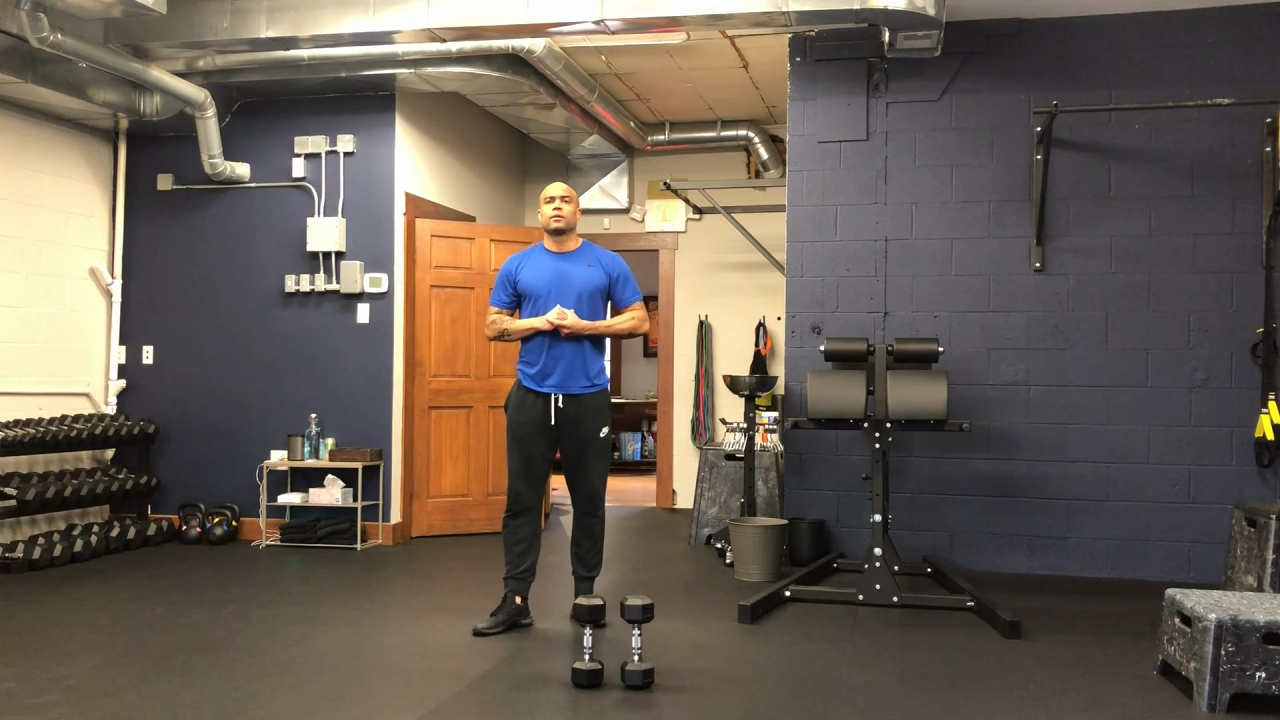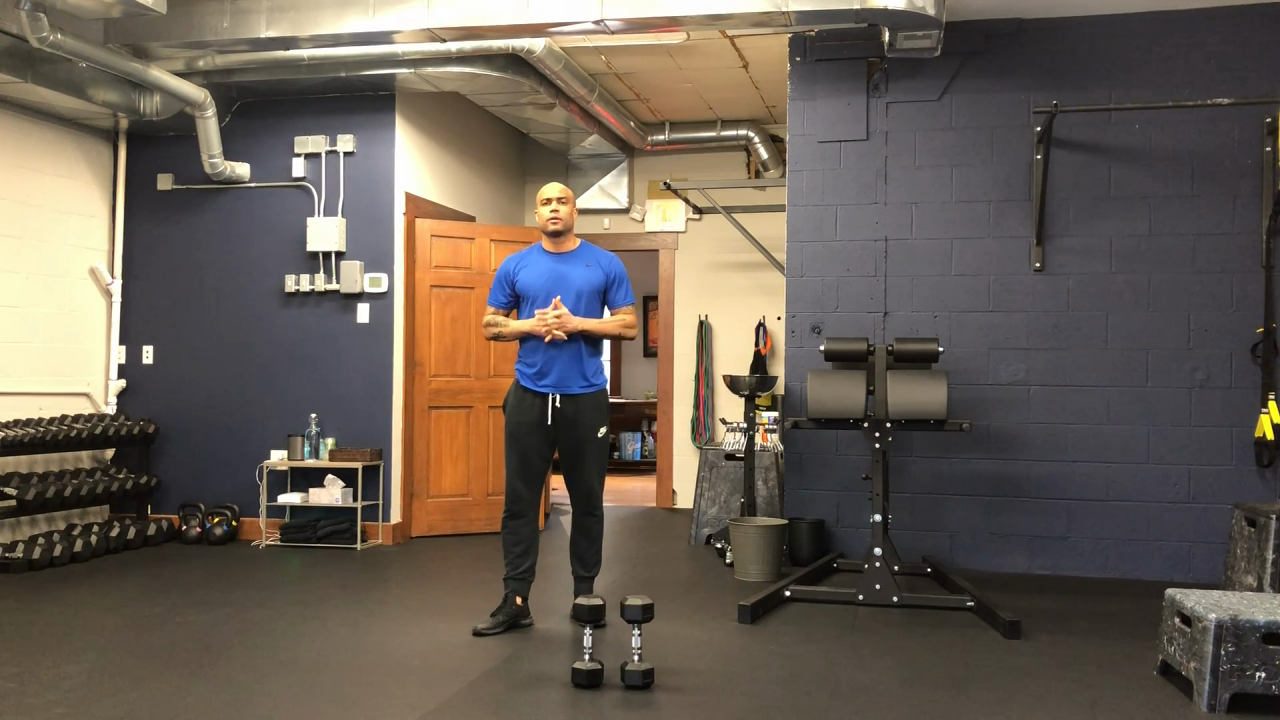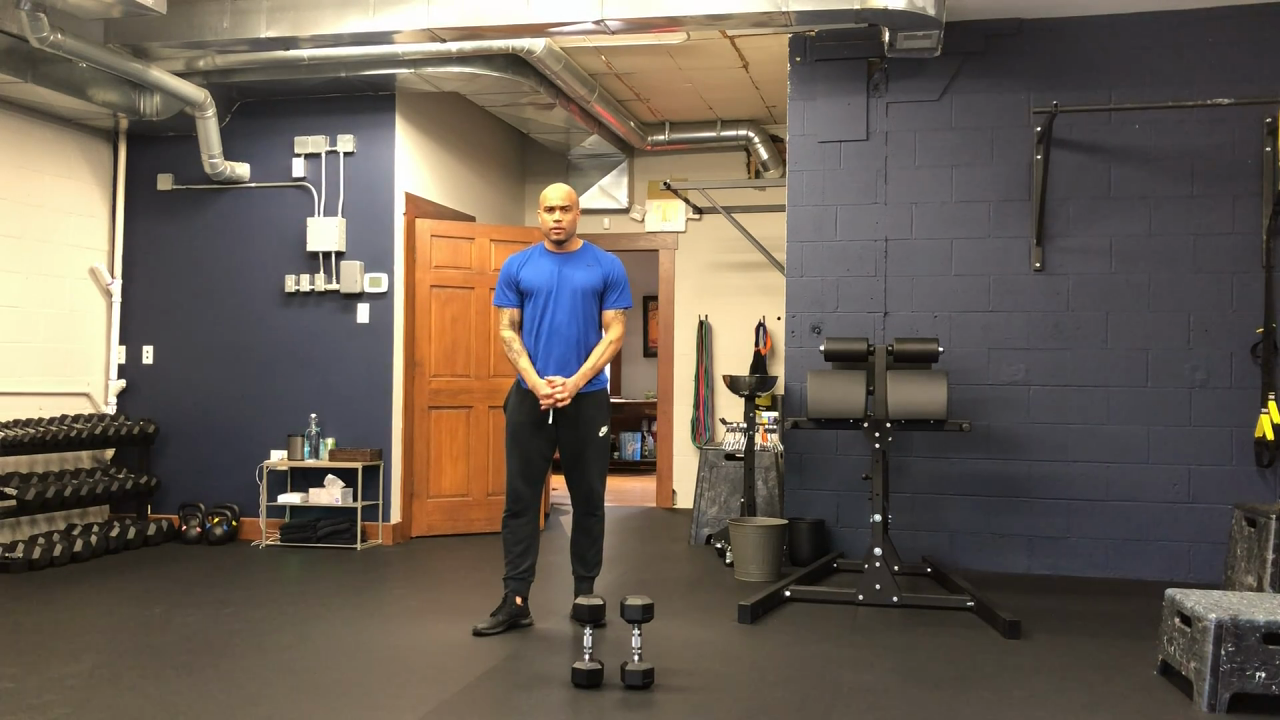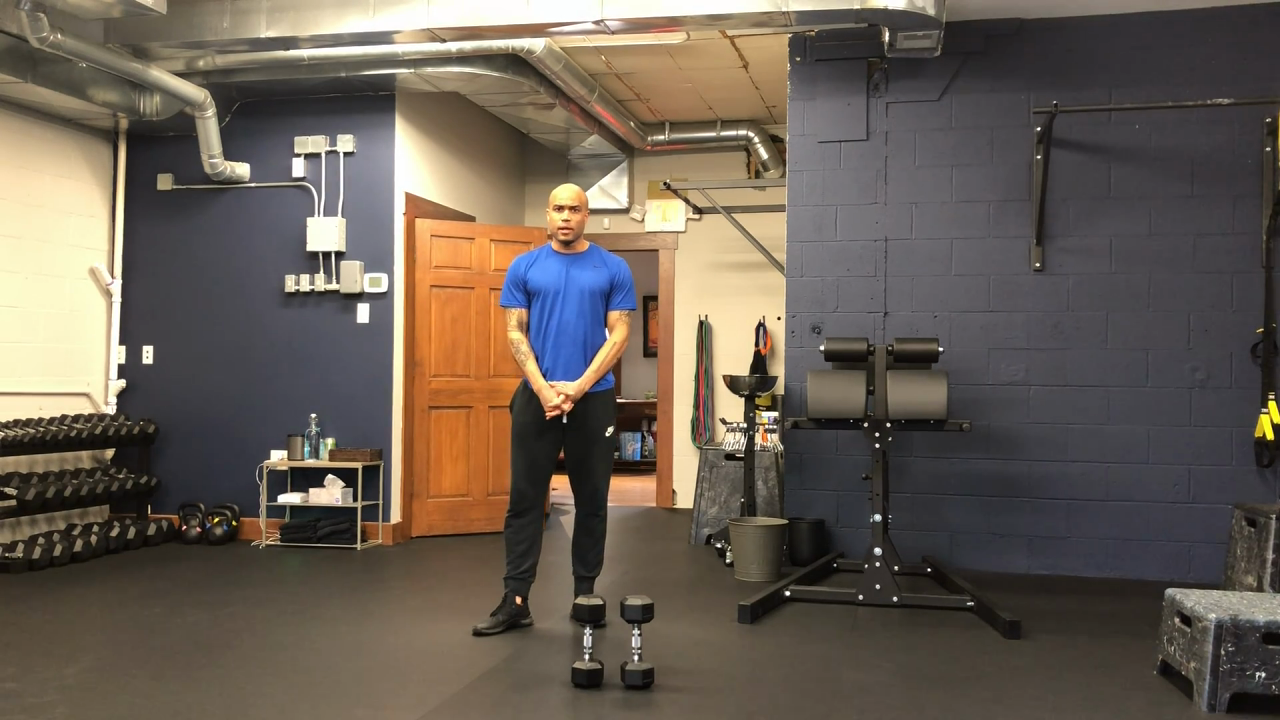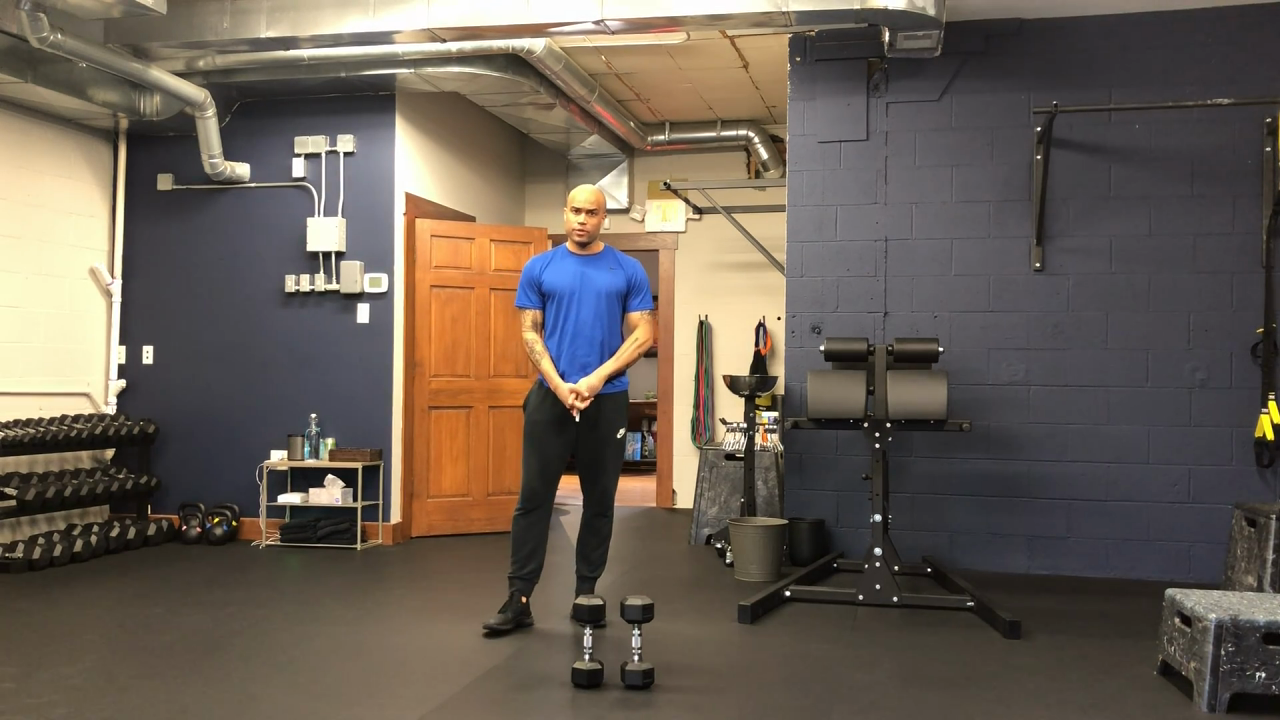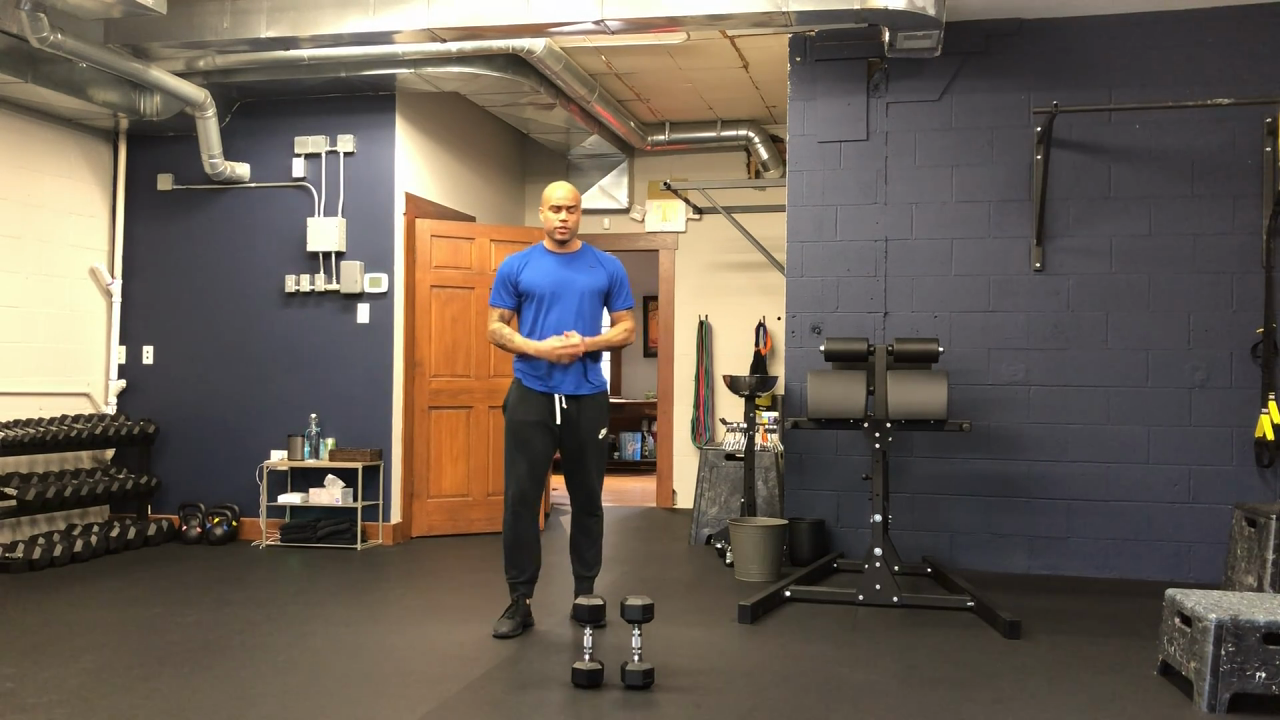
dt=0.7s
person 1, frame 1
left shoulder: (607, 263)
right shoulder: (516, 265)
left elbow: (639, 321)
right elbow: (492, 326)
left wrist: (584, 326)
right wrist: (538, 322)
left hip: (587, 398)
right hip: (531, 396)
left knee: (588, 501)
right knee: (522, 500)
left ankle: (585, 595)
right ankle: (515, 600)
person 1, frame 2
left shoulder: (605, 264)
right shoulder: (515, 266)
left elbow: (629, 325)
right elbow: (490, 326)
left wrist: (577, 323)
right wrist: (531, 325)
left hip: (586, 397)
right hip: (529, 396)
left knee: (587, 502)
right knee: (520, 500)
left ankle: (585, 595)
right ankle: (516, 599)
person 1, frame 3
left shoulder: (606, 266)
right shoulder: (517, 266)
left elbow: (614, 334)
right elbow: (508, 332)
left wrist: (573, 384)
right wrist: (537, 383)
left hip: (587, 398)
right hip: (529, 397)
left knee: (588, 501)
right knee: (520, 500)
left ankle: (585, 594)
right ankle: (516, 599)
person 1, frame 4
left shoulder: (613, 268)
right shoulder: (524, 267)
left elbow: (619, 334)
right elbow: (515, 332)
left wrist: (579, 387)
right wrist: (543, 388)
left hip: (594, 399)
right hip: (536, 398)
left knee: (591, 501)
right knee: (524, 499)
left ankle: (585, 593)
right ankle: (516, 599)
person 1, frame 5
left shoulder: (629, 270)
right shoulder: (539, 268)
left elbow: (643, 335)
right elbow: (529, 333)
left wrist: (598, 378)
right wrist: (559, 385)
left hip: (607, 399)
right hip: (550, 397)
left knee: (599, 502)
right knee: (533, 498)
left ankle: (586, 593)
right ankle: (519, 598)
person 1, frame 6
left shoulder: (607, 268)
right shoulder: (516, 267)
left elbow: (626, 329)
right elbow: (496, 328)
left wrist: (588, 344)
right wrist: (535, 347)
left hip: (587, 397)
right hip: (530, 395)
left knee: (587, 501)
right knee: (520, 501)
left ankle: (585, 593)
right ankle: (521, 599)
